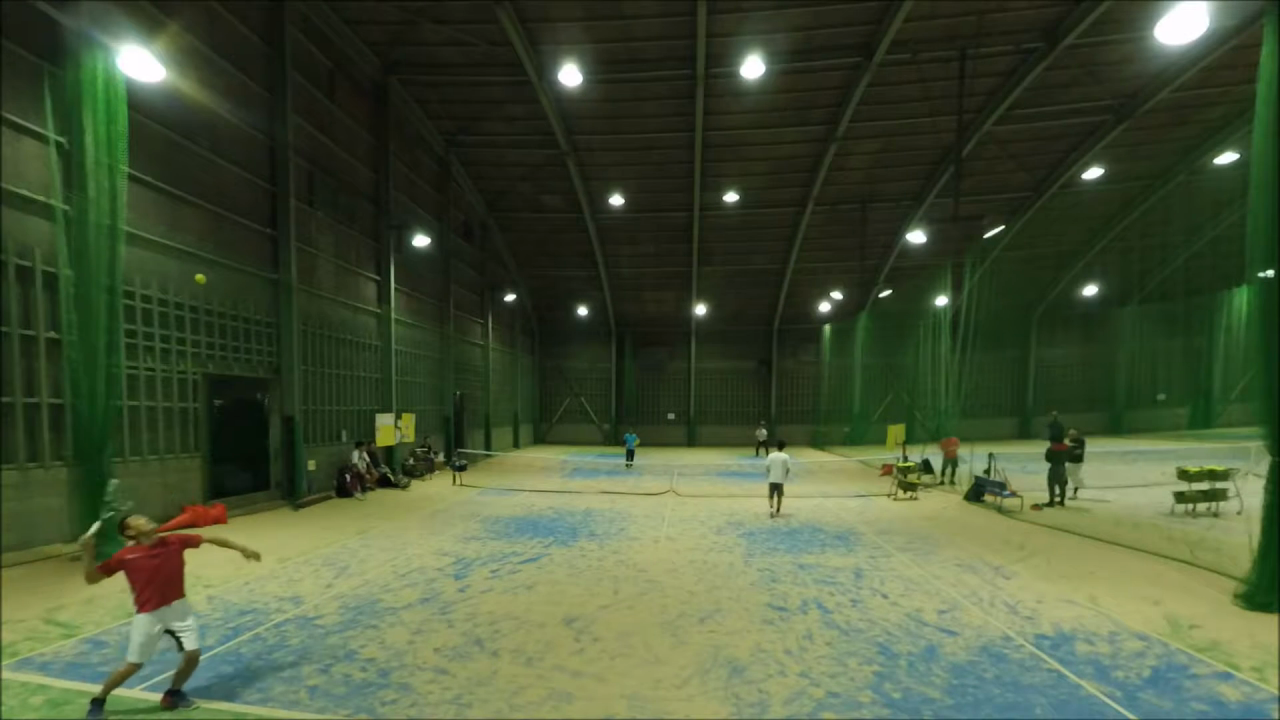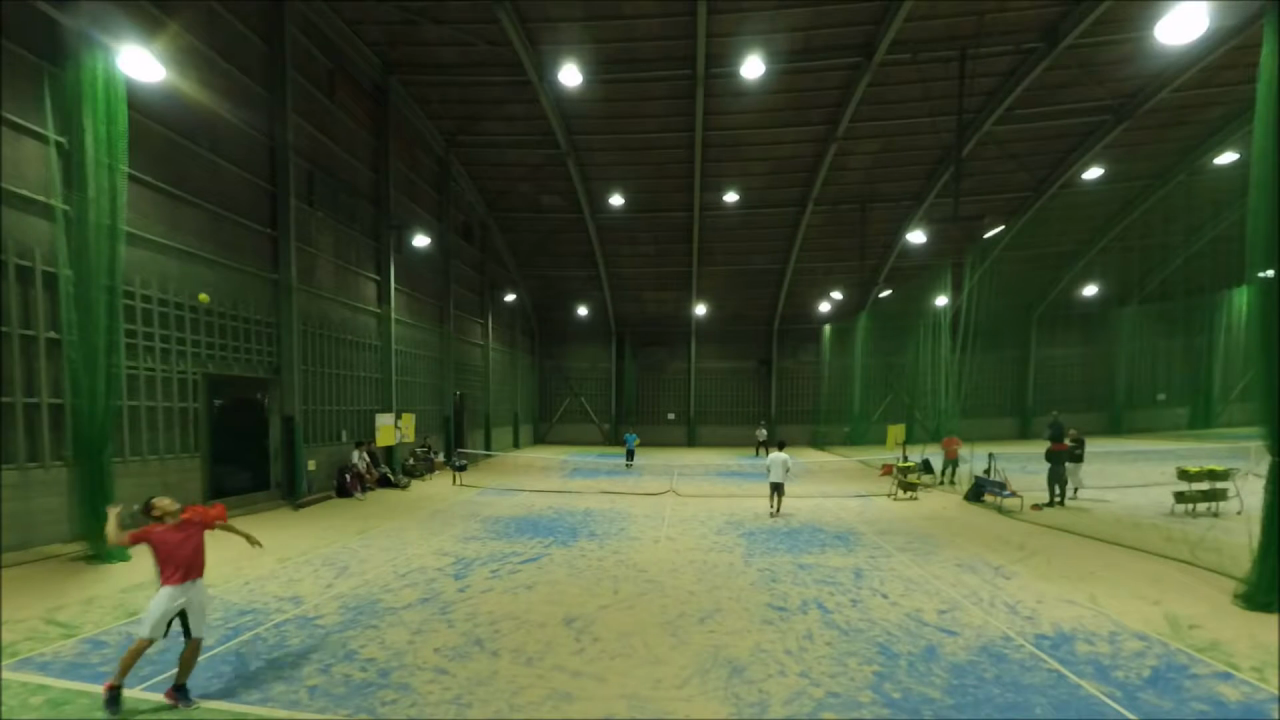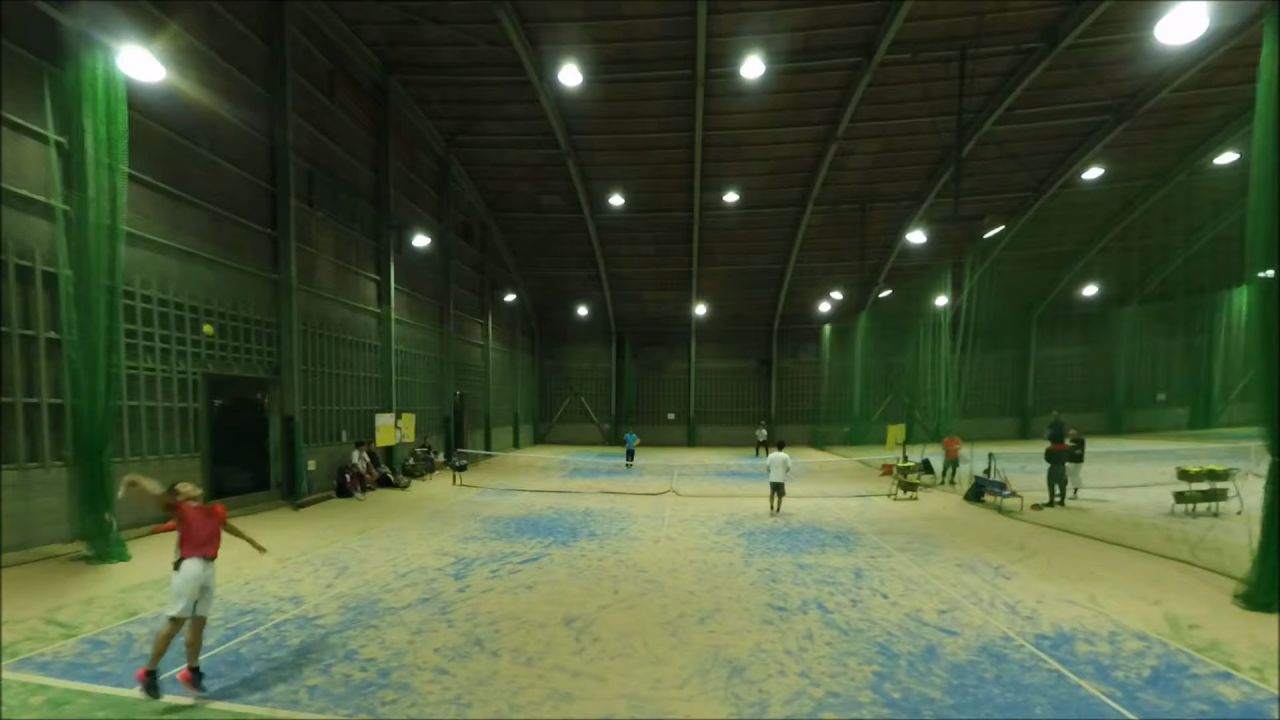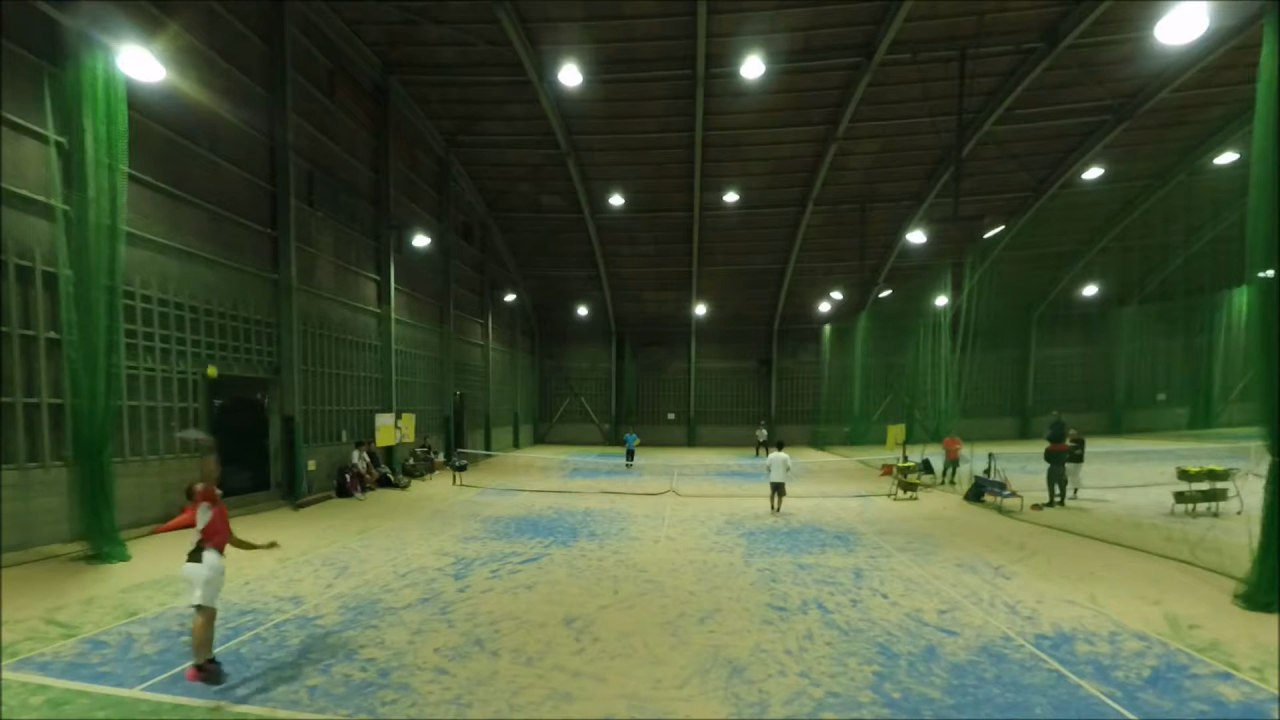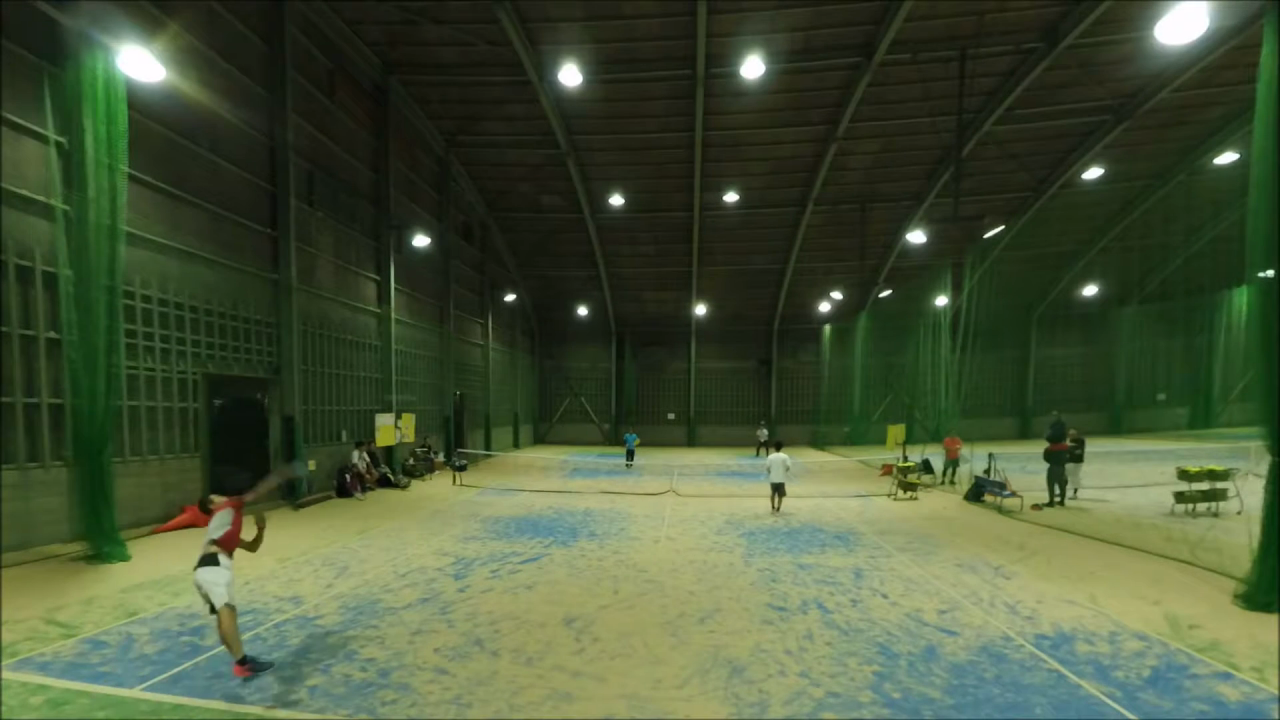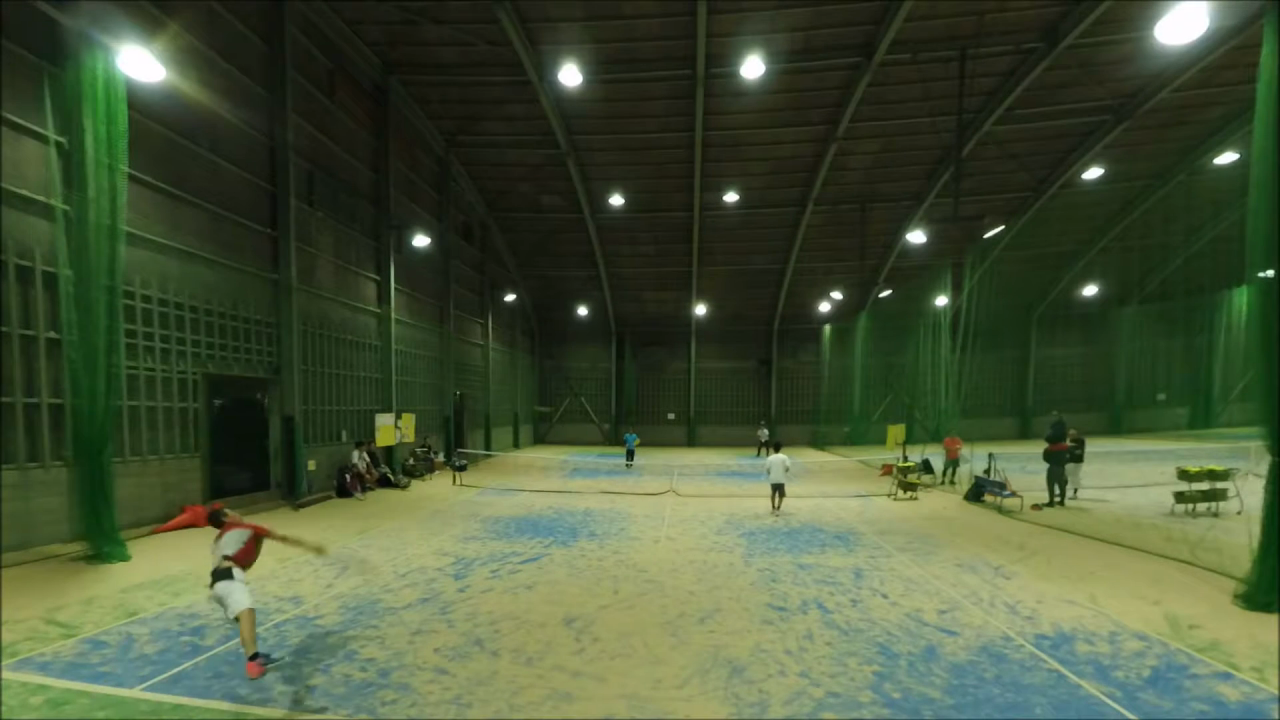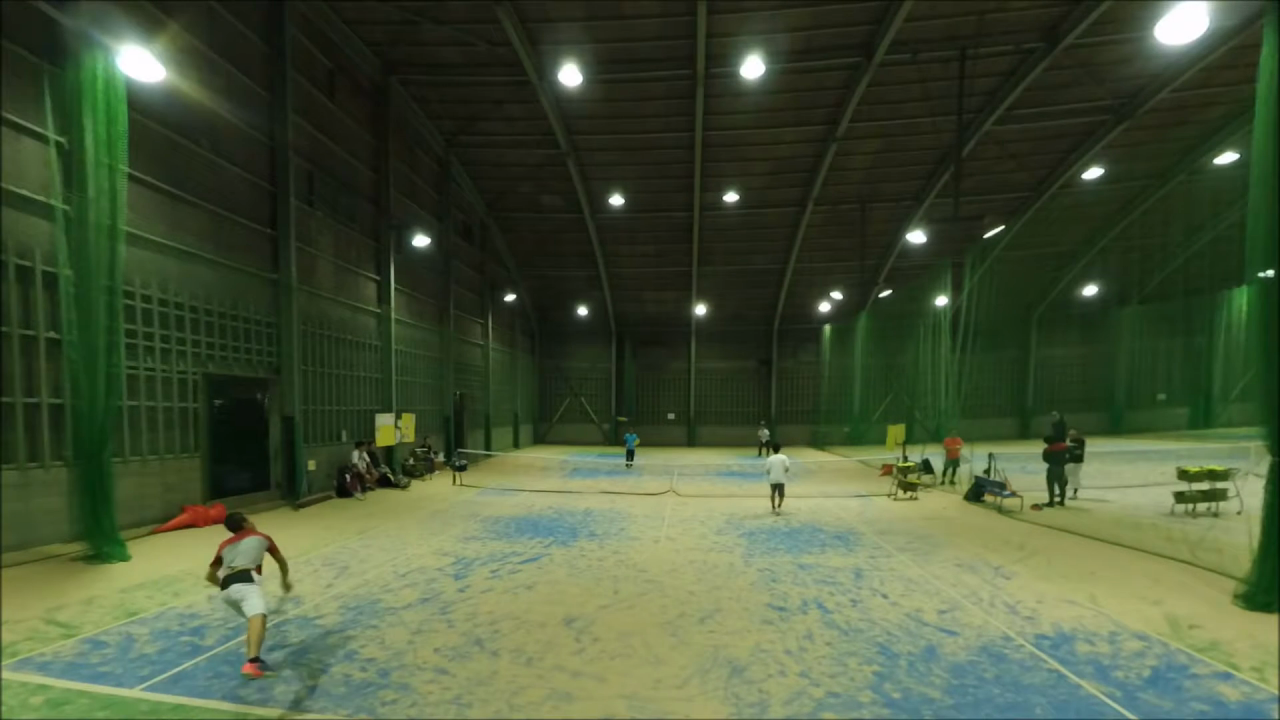
dt=0.1s
person 1, frame 1
left shoulder: (174, 541)
right shoulder: (125, 556)
left elbow: (209, 539)
right elbow: (92, 578)
left wrist: (242, 548)
right wrist: (87, 553)
left hip: (178, 609)
right hip: (149, 614)
left knee: (193, 654)
right knee: (133, 665)
left ankle: (173, 693)
right ankle: (98, 701)
person 1, frame 2
left shoulder: (194, 520)
right shoulder: (152, 531)
left elbow: (221, 524)
right elbow: (114, 539)
left wrist: (247, 536)
right wrist: (113, 515)
left hip: (195, 589)
right hip: (170, 591)
left knee: (194, 643)
right knee: (144, 642)
left ankle: (178, 689)
right ankle: (114, 688)
person 1, frame 3
left shoulder: (212, 512)
right shoulder: (181, 508)
left elbow: (228, 526)
right elbow: (157, 493)
left wrist: (251, 540)
right wrist: (138, 480)
left hip: (206, 568)
right hip: (190, 567)
left knee: (199, 622)
right knee: (176, 621)
left ankle: (192, 670)
right ankle: (149, 671)
person 1, frame 4
left shoulder: (215, 510)
right shoulder: (206, 500)
left elbow: (236, 543)
right elbow: (208, 477)
left wrist: (262, 546)
right wrist: (209, 459)
left hip: (208, 561)
right hip: (204, 559)
left knee: (208, 612)
right knee: (205, 610)
left ankle: (207, 661)
right ankle: (200, 666)
person 1, frame 5
right shoulder: (229, 509)
left elbow: (252, 548)
right elbow: (255, 495)
left wrist: (261, 529)
right wrist: (279, 476)
left hip: (206, 570)
right hip: (214, 566)
left knee: (224, 616)
right knee: (227, 609)
left ankle: (240, 658)
right ankle: (241, 663)
person 1, frame 6
left shoulder: (220, 540)
right shoulder: (243, 529)
right elbow: (280, 537)
left wrist: (258, 541)
right wrist: (308, 545)
left hip: (219, 584)
right hip: (229, 578)
left knee: (245, 616)
right knee: (247, 613)
left ankle: (255, 659)
right ankle: (253, 659)
person 1, frame 7
left shoulder: (224, 546)
right shoulder: (260, 537)
left elbow: (210, 575)
right elbow: (281, 561)
right wrist: (286, 582)
left hip: (227, 588)
right hip: (244, 583)
left knee: (255, 620)
right knee: (257, 619)
left ankle: (253, 660)
right ankle: (252, 662)
